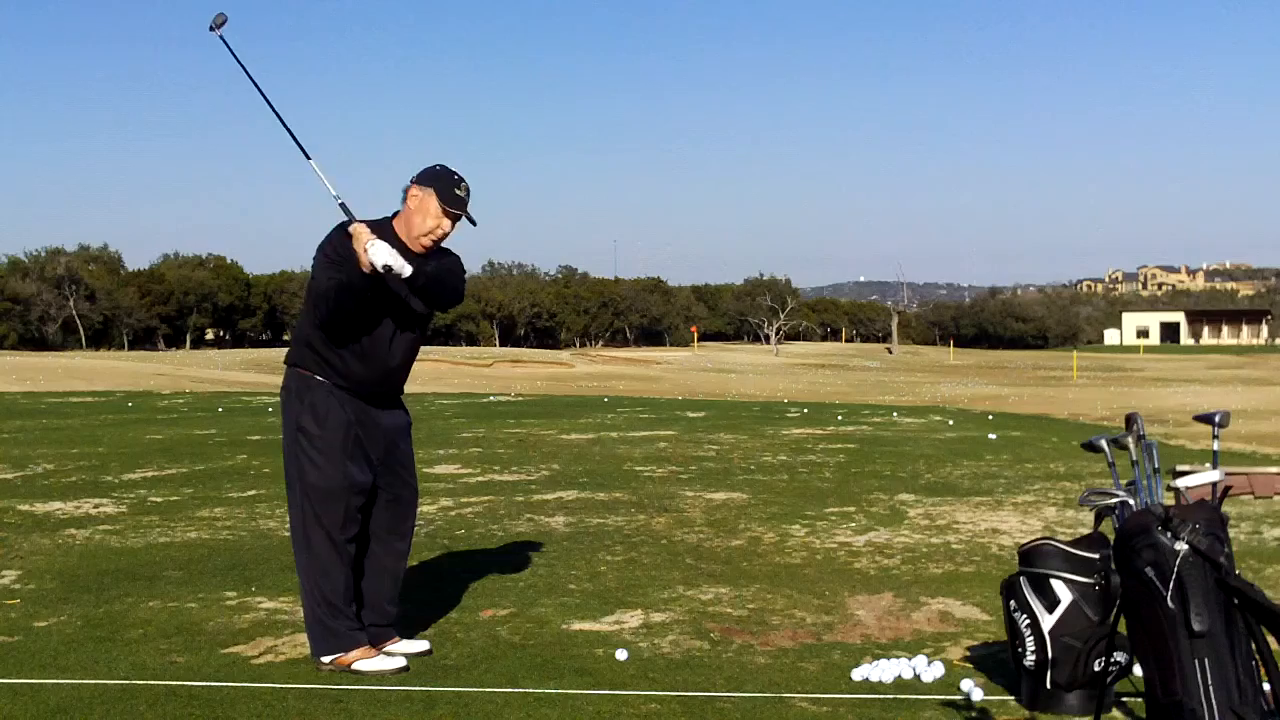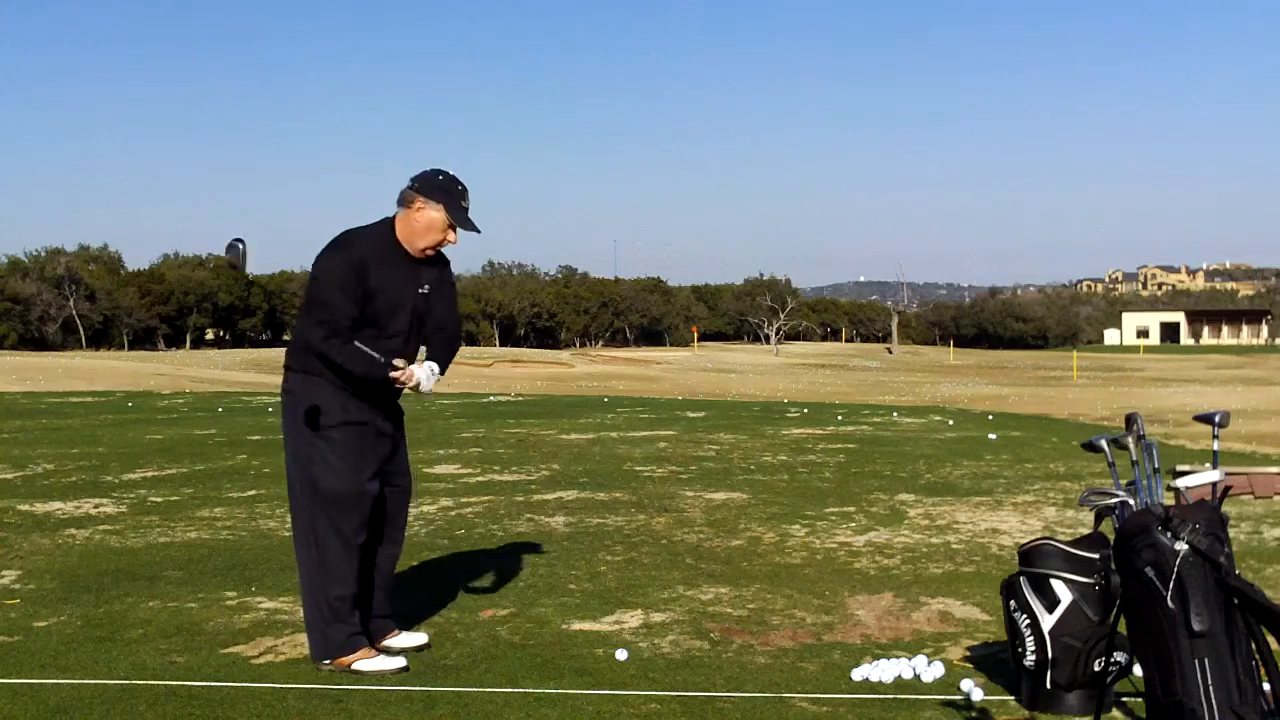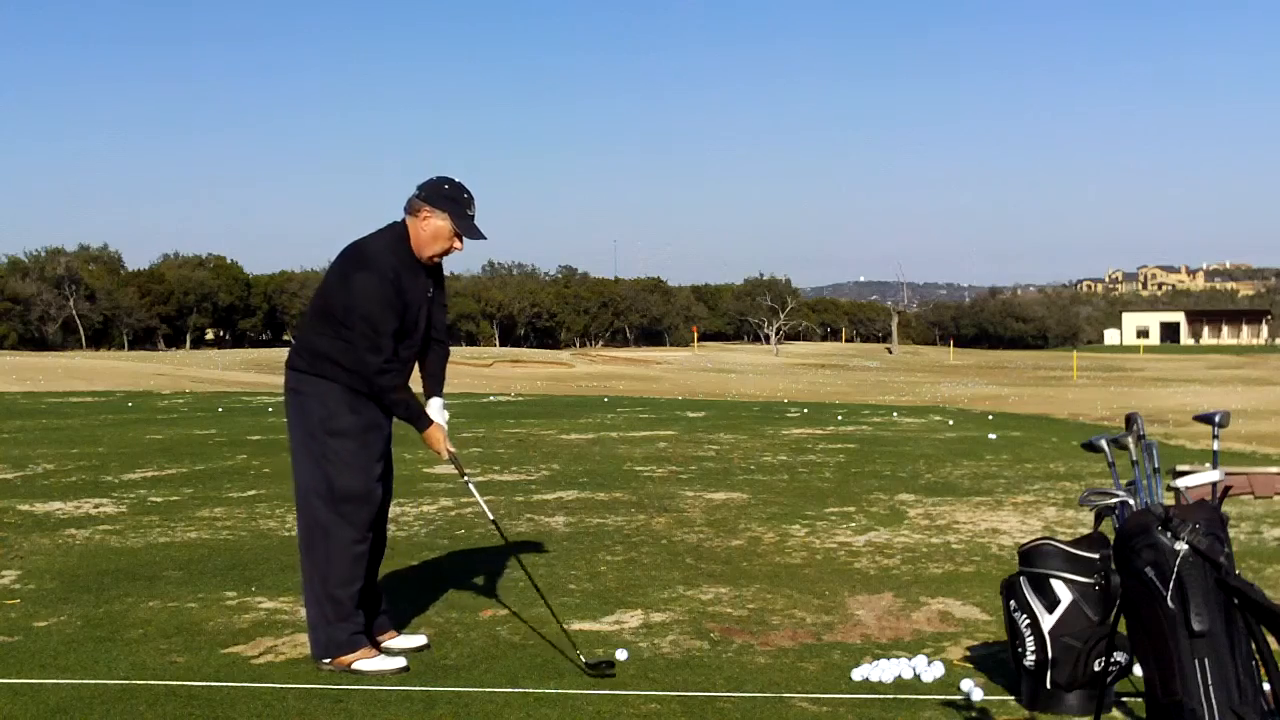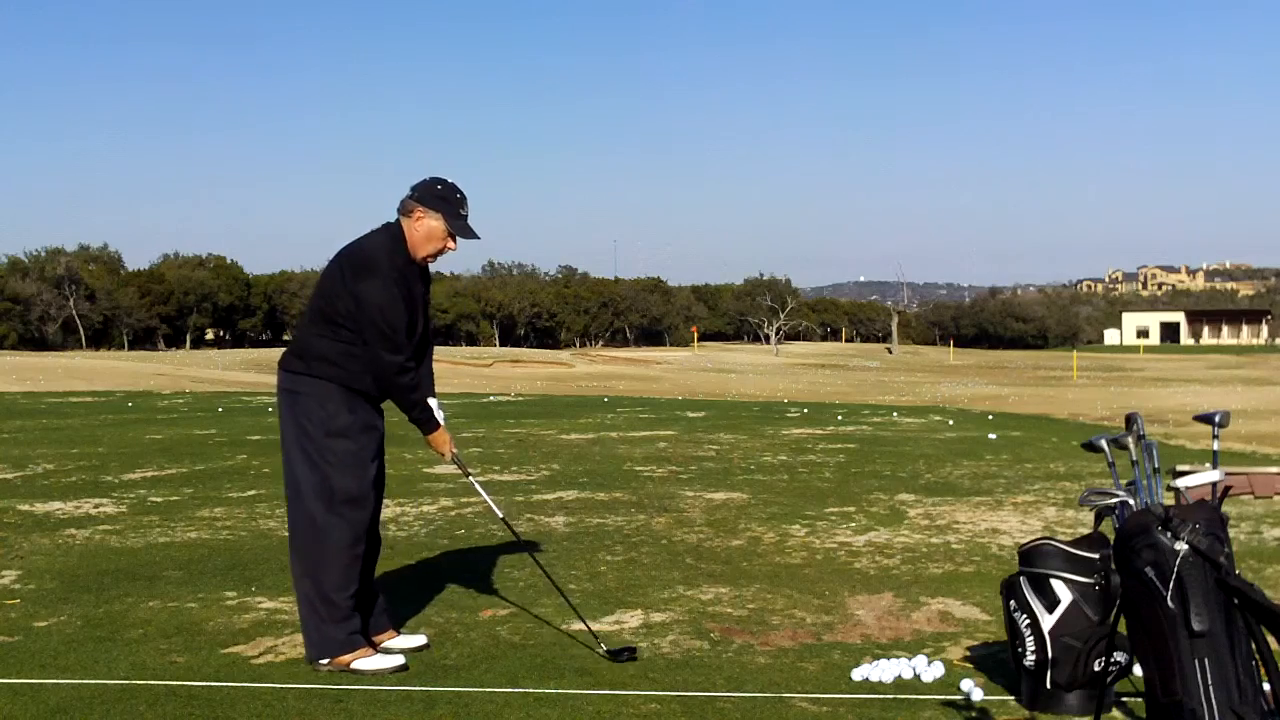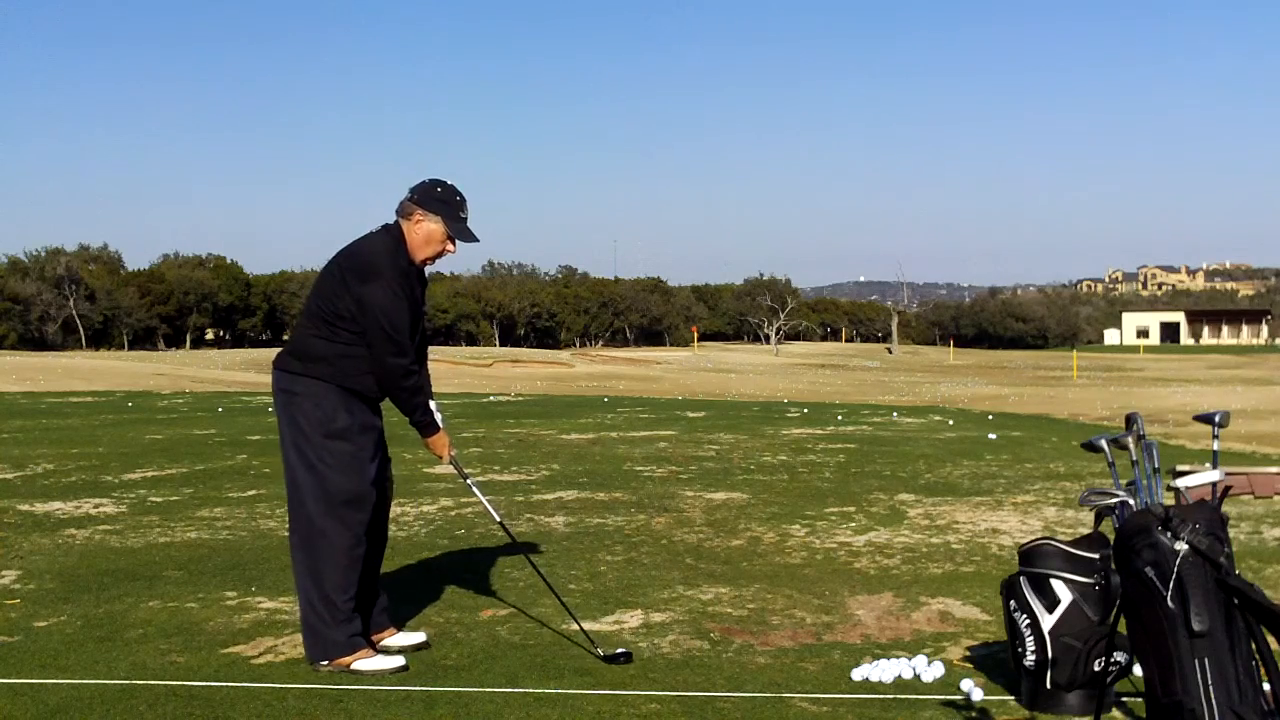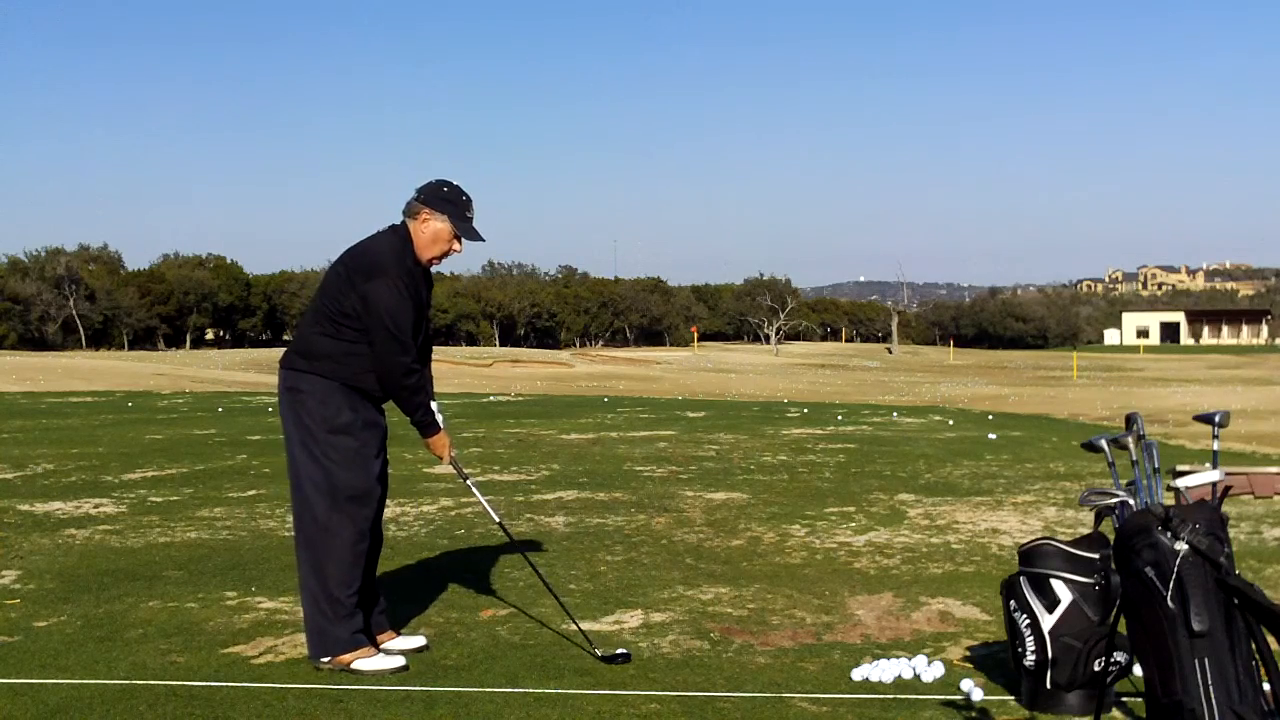
dt=0.4s
person 1, frame 1
left shoulder: (442, 264)
right shoulder: (344, 242)
left elbow: (448, 294)
right elbow: (330, 315)
left wrist: (399, 268)
right wrist: (363, 269)
left hip: (384, 404)
right hip: (323, 395)
left knee: (392, 512)
right knee: (332, 513)
left ankle: (376, 630)
right ankle: (339, 643)
person 1, frame 2
left shoulder: (435, 268)
right shoulder: (351, 252)
left elbow: (447, 330)
right elbow: (329, 338)
left wrist: (429, 366)
right wrist: (389, 367)
left hip: (379, 401)
right hip: (324, 396)
left knee: (387, 509)
right knee: (337, 513)
left ankle: (374, 624)
right ankle: (339, 644)
person 1, frame 3
left shoulder: (428, 268)
right shoulder: (371, 263)
left elbow: (434, 337)
right elbow: (375, 359)
left wrist: (436, 401)
right wrist: (422, 423)
left hip: (367, 398)
right hip: (327, 393)
left knee: (369, 509)
right knee: (343, 508)
left ankle: (370, 625)
right ankle: (340, 643)
person 1, frame 4
left shoulder: (412, 266)
right shoulder: (373, 264)
left elbow: (417, 342)
right elbow: (390, 359)
left wrist: (430, 401)
right wrist: (429, 426)
left hip: (354, 396)
right hip: (320, 393)
left knee: (361, 508)
right knee: (336, 508)
left ankle: (369, 625)
right ankle: (335, 643)
person 1, frame 5
left shoulder: (405, 267)
right shoulder: (376, 265)
left elbow: (410, 350)
right elbow: (392, 360)
left wrist: (430, 408)
right wrist: (428, 427)
left hip: (350, 396)
right hip: (317, 393)
left knee: (367, 506)
right knee: (335, 511)
left ankle: (371, 622)
right ankle: (336, 644)
person 1, frame 6
left shoulder: (412, 269)
right shoulder: (381, 263)
left elbow: (414, 351)
right elbow: (393, 358)
left wrist: (431, 410)
right wrist: (429, 427)
left hip: (355, 396)
right hip: (322, 392)
left knee: (362, 508)
right knee: (339, 509)
left ankle: (368, 627)
right ankle: (338, 642)
